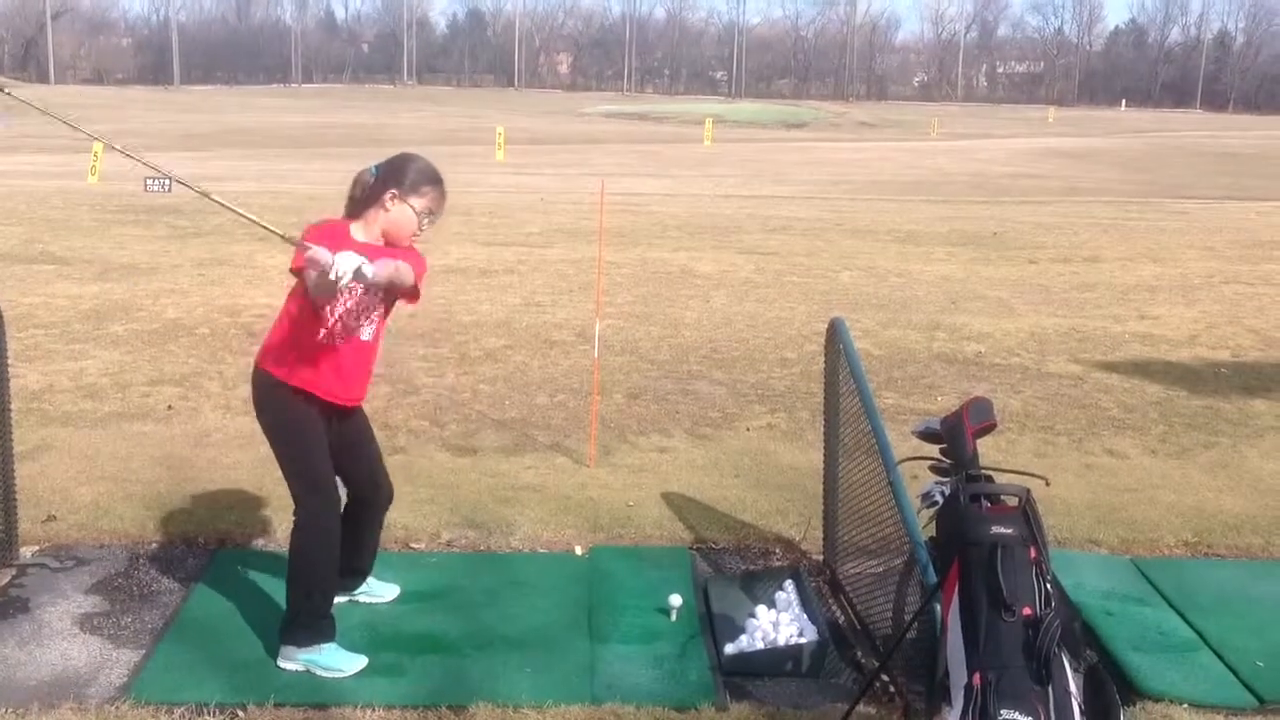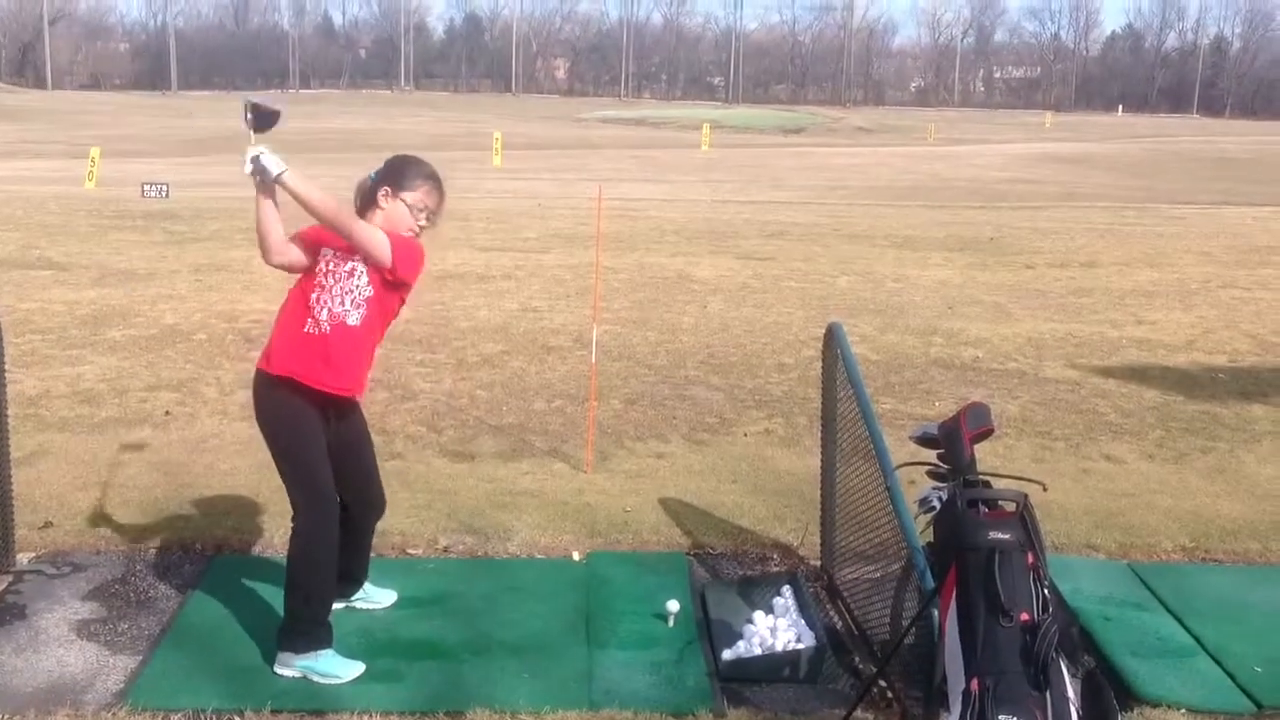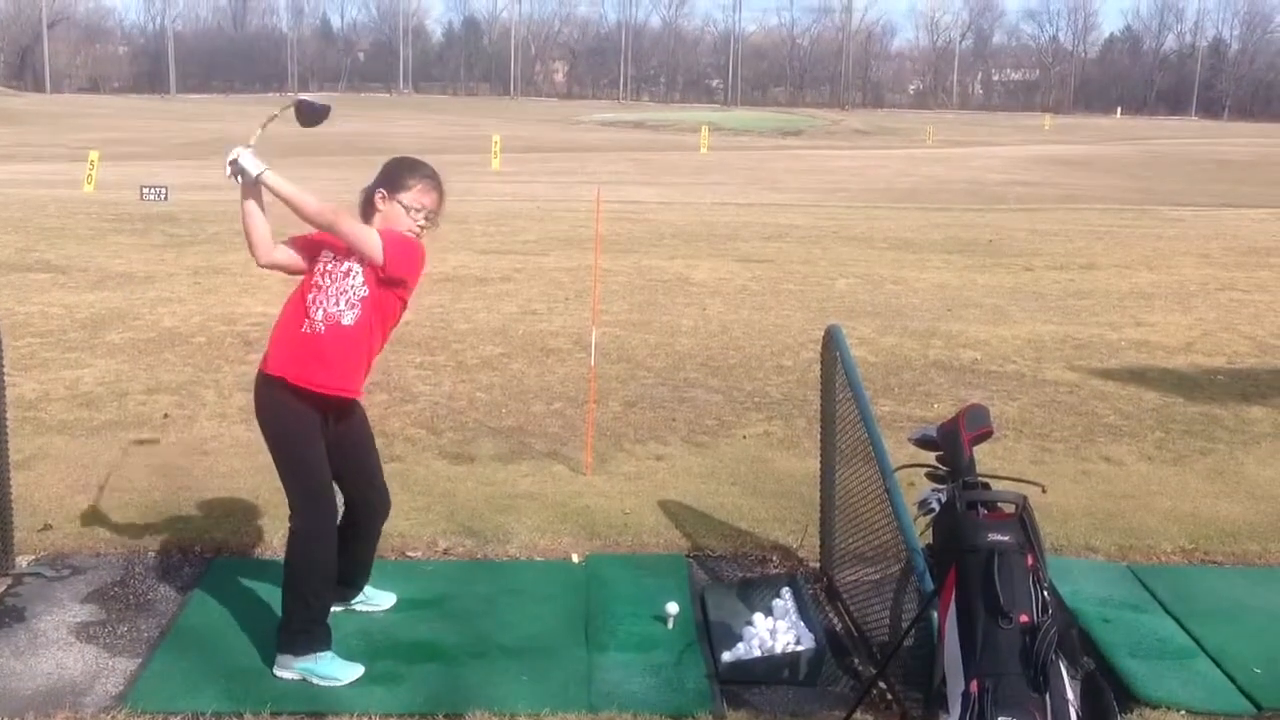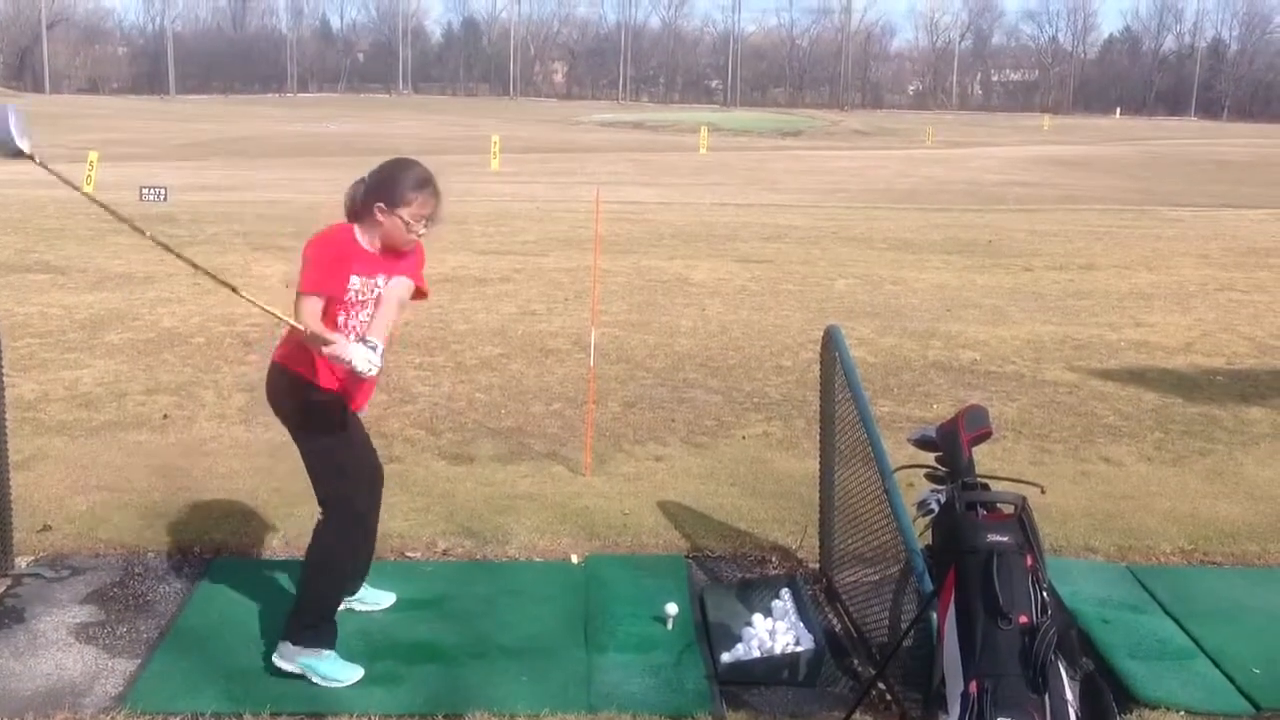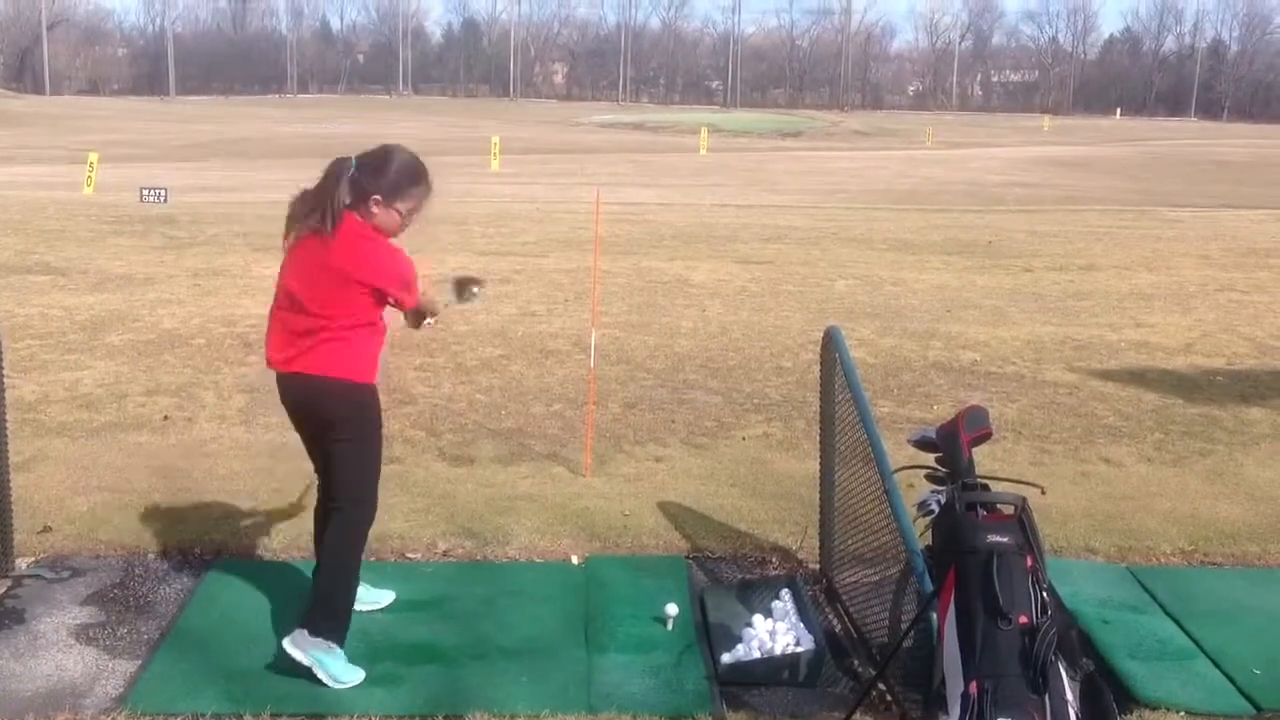
dt=0.2s
person 1, frame 1
left shoulder: (407, 258)
right shoulder: (325, 233)
left elbow: (397, 278)
right elbow: (316, 294)
left wrist: (355, 267)
right wrist: (324, 271)
left hip: (340, 395)
right hip: (285, 385)
left knee: (374, 489)
right knee: (319, 505)
left ankle: (346, 579)
right ankle: (303, 640)
person 1, frame 2
left shoulder: (405, 256)
right shoulder: (323, 236)
left elbow: (349, 227)
right elbow: (277, 254)
left wrist: (282, 174)
right wrist: (264, 190)
left hip: (338, 397)
right hip: (284, 389)
left knee: (366, 500)
right knee: (318, 510)
left ankle: (344, 585)
right ankle: (301, 645)
person 1, frame 3
left shoulder: (408, 256)
right shoulder: (326, 245)
left elbow: (337, 222)
right elbow: (266, 254)
left wrist: (265, 174)
right wrist: (250, 190)
left hip: (338, 400)
right hip: (285, 391)
left knee: (371, 500)
right knee: (316, 512)
left ankle: (346, 587)
right ankle: (300, 648)
person 1, frame 4
left shoulder: (407, 257)
right shoulder: (328, 246)
left elbow: (391, 303)
right elbow: (307, 322)
left wrist: (371, 346)
right wrist: (336, 344)
left hip: (340, 391)
right hip: (302, 384)
left knee: (365, 479)
right knee: (347, 503)
left ankle: (344, 585)
right ankle: (304, 641)
person 1, frame 5
left shoulder: (312, 226)
right shoulder: (382, 256)
right elbow: (419, 306)
left wrist: (409, 304)
right wrist: (428, 308)
left hip: (294, 378)
right hip: (342, 386)
left knee: (338, 487)
right knee: (355, 504)
left ankle: (338, 586)
right ankle: (318, 633)
